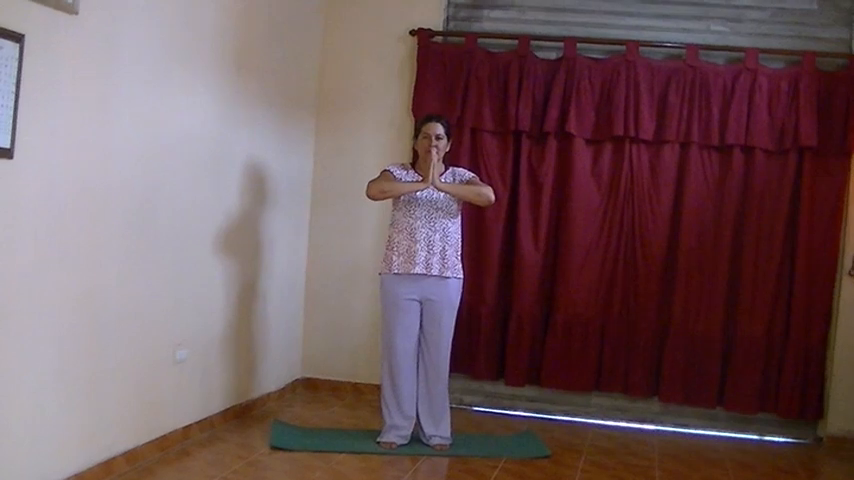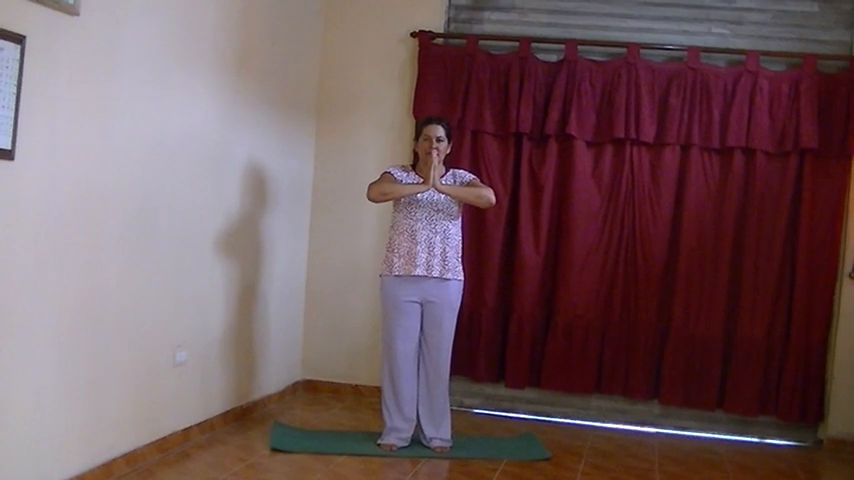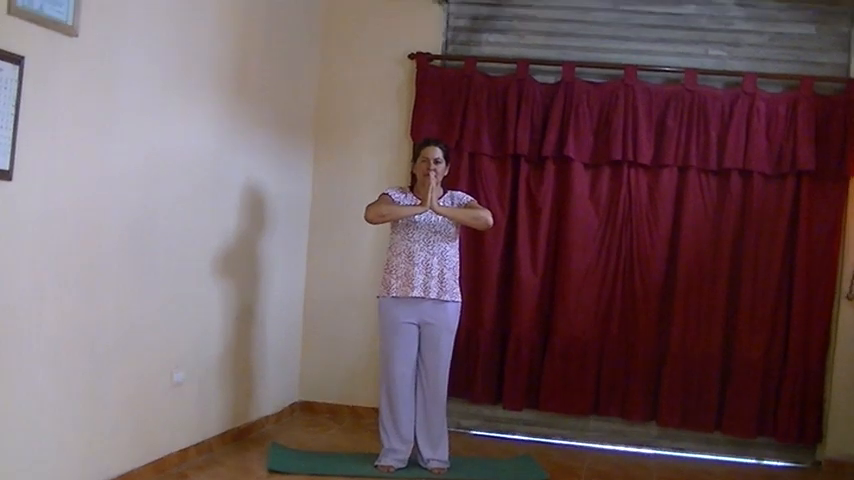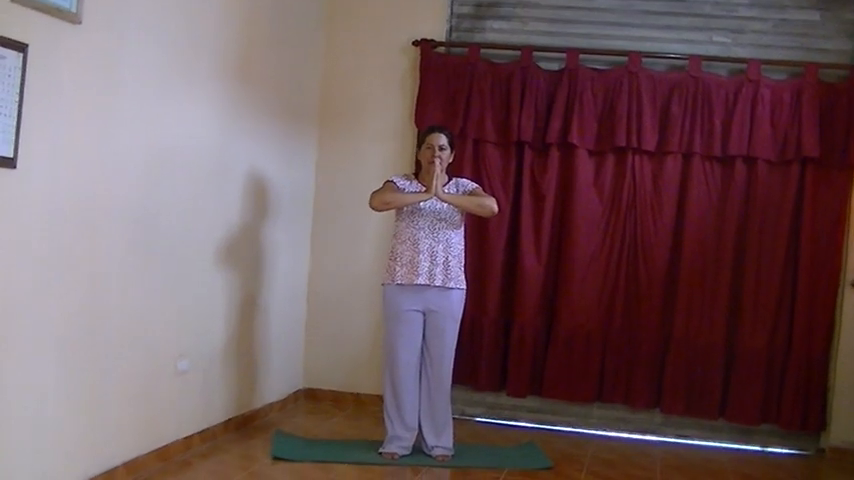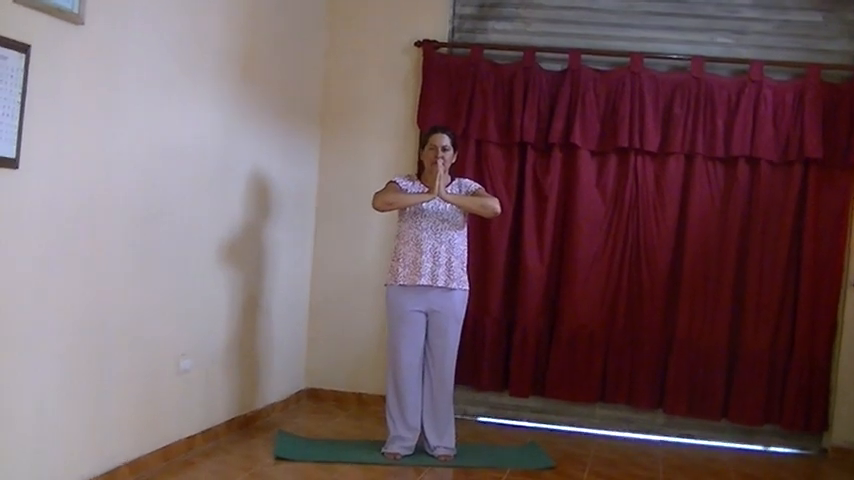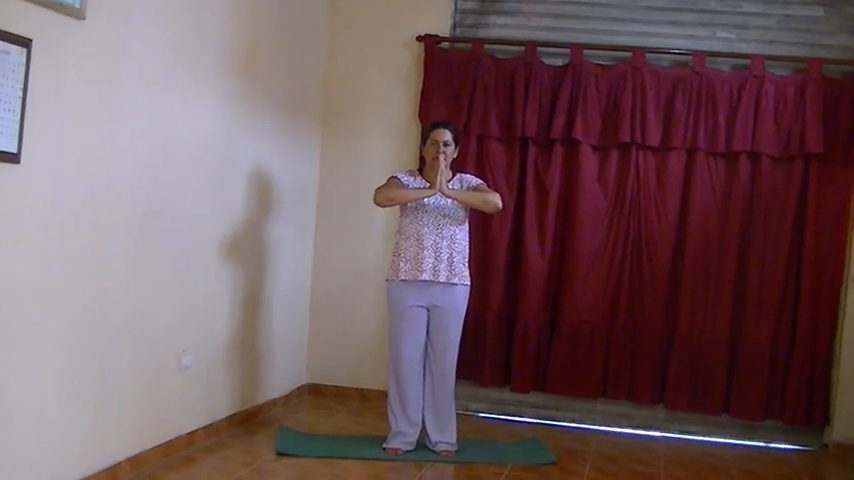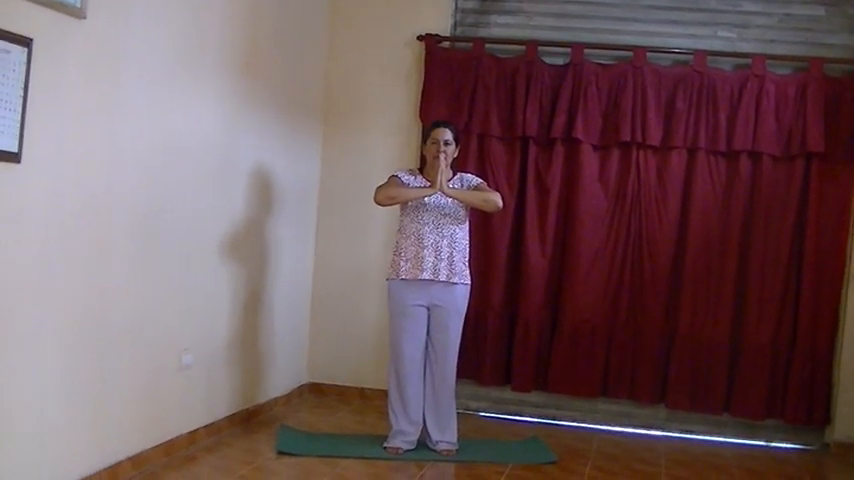
dt=0.4s
person 1, frame 1
left shoulder: (459, 177)
right shoulder: (398, 173)
left elbow: (488, 196)
right elbow: (373, 190)
left wrist: (440, 184)
right wrist: (421, 183)
left hip: (444, 279)
right hip: (399, 276)
left knee: (437, 355)
right knee: (398, 352)
left ankle: (436, 430)
right ankle: (396, 428)
person 1, frame 2
left shoulder: (460, 179)
right shoulder: (399, 175)
left elbow: (489, 198)
right elbow: (374, 192)
left wrist: (441, 186)
right wrist: (422, 185)
left hip: (445, 282)
right hip: (400, 278)
left knee: (437, 356)
right knee: (399, 354)
left ankle: (436, 432)
right ankle: (396, 430)
person 1, frame 3
left shoulder: (457, 200)
right shoulder: (396, 196)
left elbow: (486, 220)
right elbow: (372, 214)
left wrist: (438, 207)
right wrist: (420, 206)
left hip: (443, 302)
right hip: (398, 299)
left knee: (435, 378)
right knee: (397, 375)
left ankle: (434, 453)
right ankle: (394, 452)
person 1, frame 4
left shoulder: (463, 187)
right shoulder: (401, 183)
left elbow: (491, 207)
right elbow: (376, 201)
left wrist: (443, 194)
right wrist: (425, 193)
left hip: (447, 290)
right hip: (402, 287)
left knee: (439, 365)
right knee: (401, 363)
left ankle: (438, 441)
right ankle: (398, 439)
person 1, frame 5
left shoulder: (465, 188)
right shoulder: (404, 185)
left elbow: (494, 208)
right elbow: (379, 202)
left wrist: (446, 195)
right wrist: (428, 194)
left hip: (450, 291)
right hip: (405, 288)
left knee: (442, 366)
right knee: (403, 363)
left ankle: (440, 441)
right ankle: (400, 439)
person 1, frame 6
left shoulder: (466, 183)
right shoulder: (405, 179)
left elbow: (495, 203)
right elbow: (381, 197)
left wrist: (448, 190)
right wrist: (429, 189)
left hip: (451, 286)
right hip: (406, 283)
left knee: (443, 361)
right knee: (405, 358)
left ankle: (442, 436)
right ankle: (402, 434)
person 1, frame 7
left shoulder: (467, 183)
right shoulder: (406, 178)
left elbow: (496, 202)
right elbow: (381, 196)
left wrist: (448, 189)
right wrist: (430, 188)
left hip: (452, 285)
right hip: (407, 282)
left knee: (444, 360)
right knee: (405, 358)
left ankle: (442, 435)
right ankle: (402, 434)
